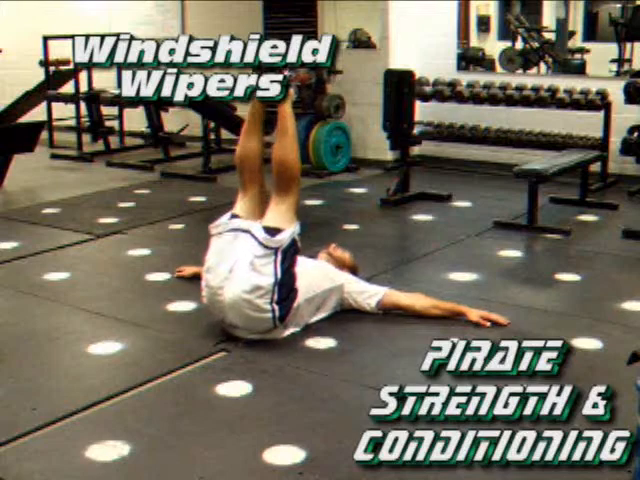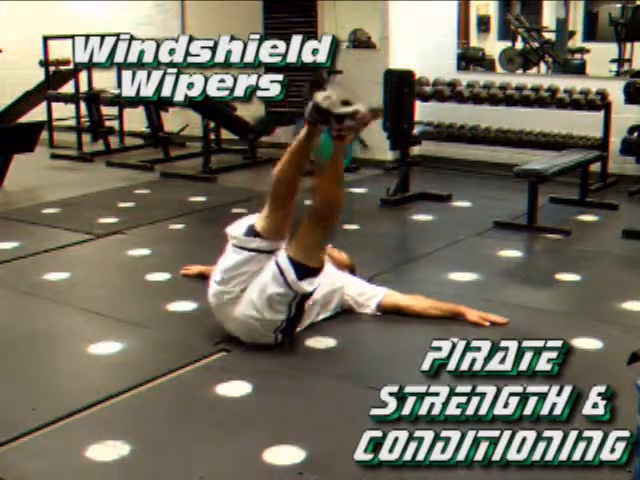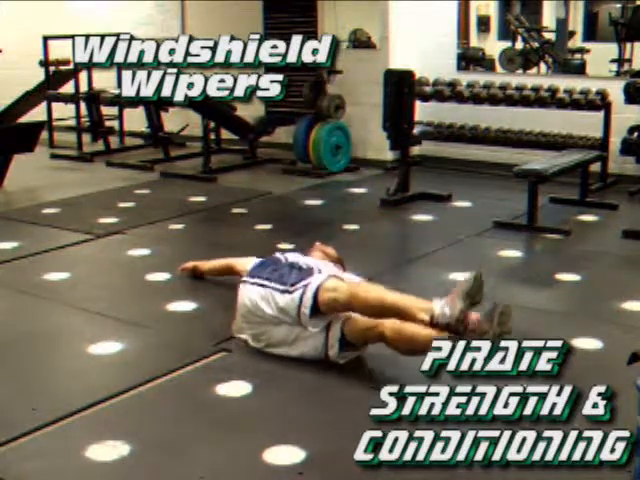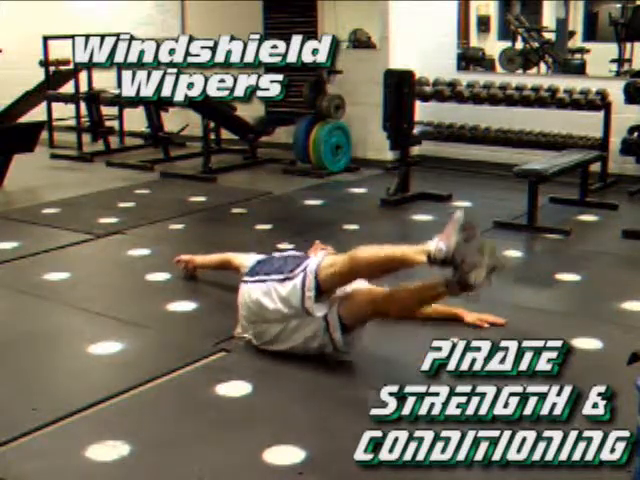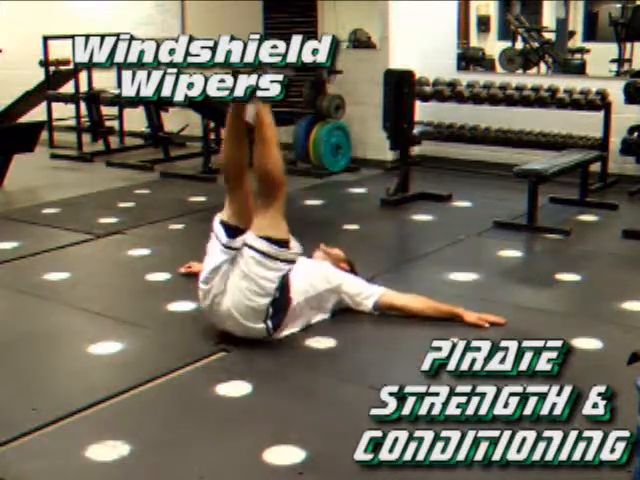
dt=1s
person 1, frame 1
left shoulder: (342, 282)
right shoulder: (296, 267)
left elbow: (406, 301)
left wrist: (464, 311)
right wrist: (202, 269)
left hip: (258, 307)
right hip: (222, 289)
left knee: (285, 188)
right knee: (251, 183)
right ankle: (261, 95)
person 1, frame 2
left shoulder: (344, 283)
right shoulder: (292, 267)
left elbow: (406, 302)
left wrist: (462, 311)
right wrist: (209, 269)
left hip: (261, 321)
right hip: (228, 294)
left knee: (320, 221)
right knee: (279, 207)
right ankle: (313, 126)
person 1, frame 3
left shoulder: (346, 279)
right shoulder: (279, 264)
right elbow: (233, 263)
left knee: (386, 327)
right knee: (347, 292)
right ankle: (436, 311)
person 1, frame 4
left shoulder: (346, 286)
right shoulder: (277, 263)
left elbow: (396, 298)
right elbow: (232, 258)
left wrist: (460, 314)
left hip: (295, 330)
left knee: (374, 299)
right knee: (347, 263)
right ankle: (433, 252)
person 1, frame 5
left shoulder: (340, 280)
right shoulder: (300, 266)
left elbow: (402, 301)
left wrist: (461, 314)
right wrist: (210, 267)
left hip: (252, 312)
right hip: (219, 293)
left knee: (271, 194)
right knee: (238, 187)
right ankle: (240, 100)
